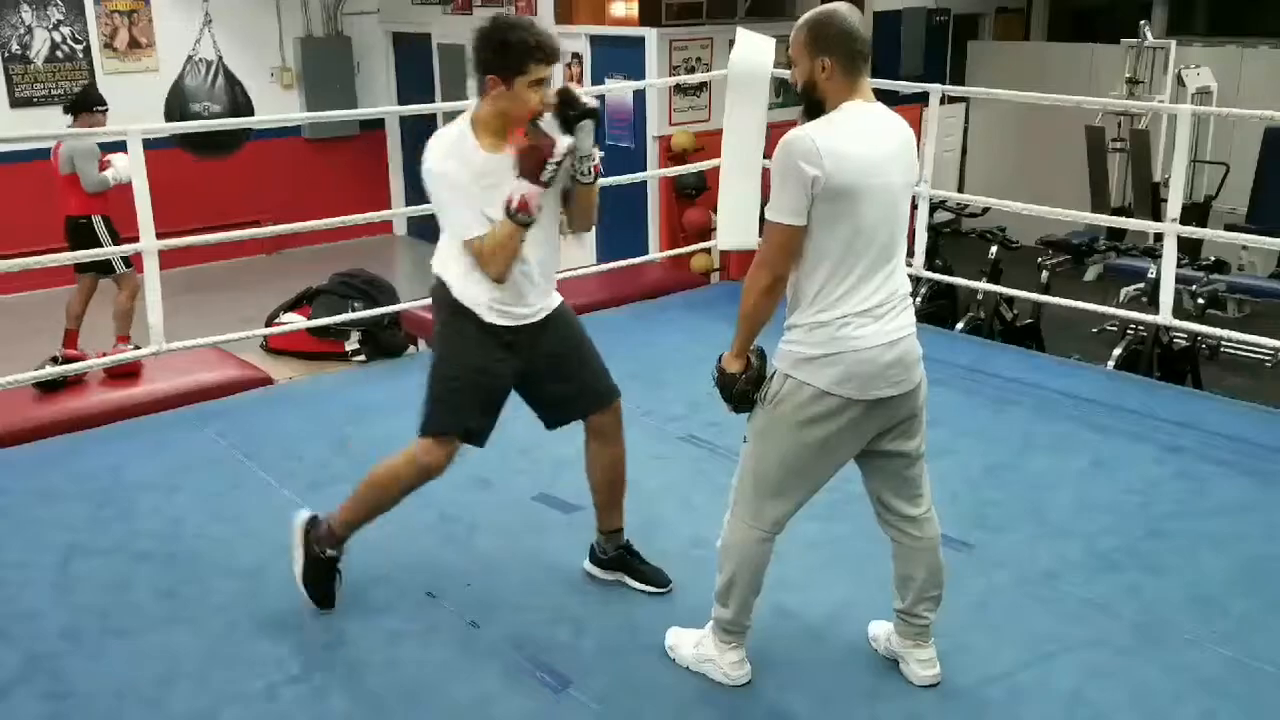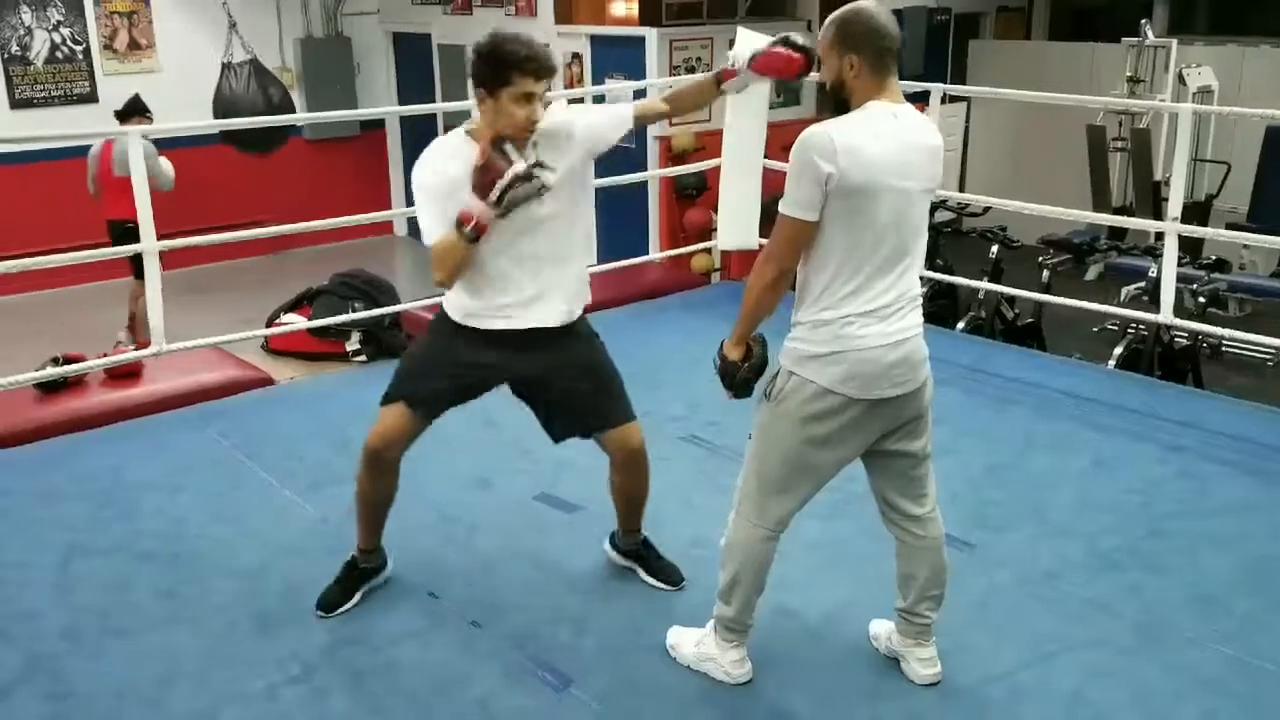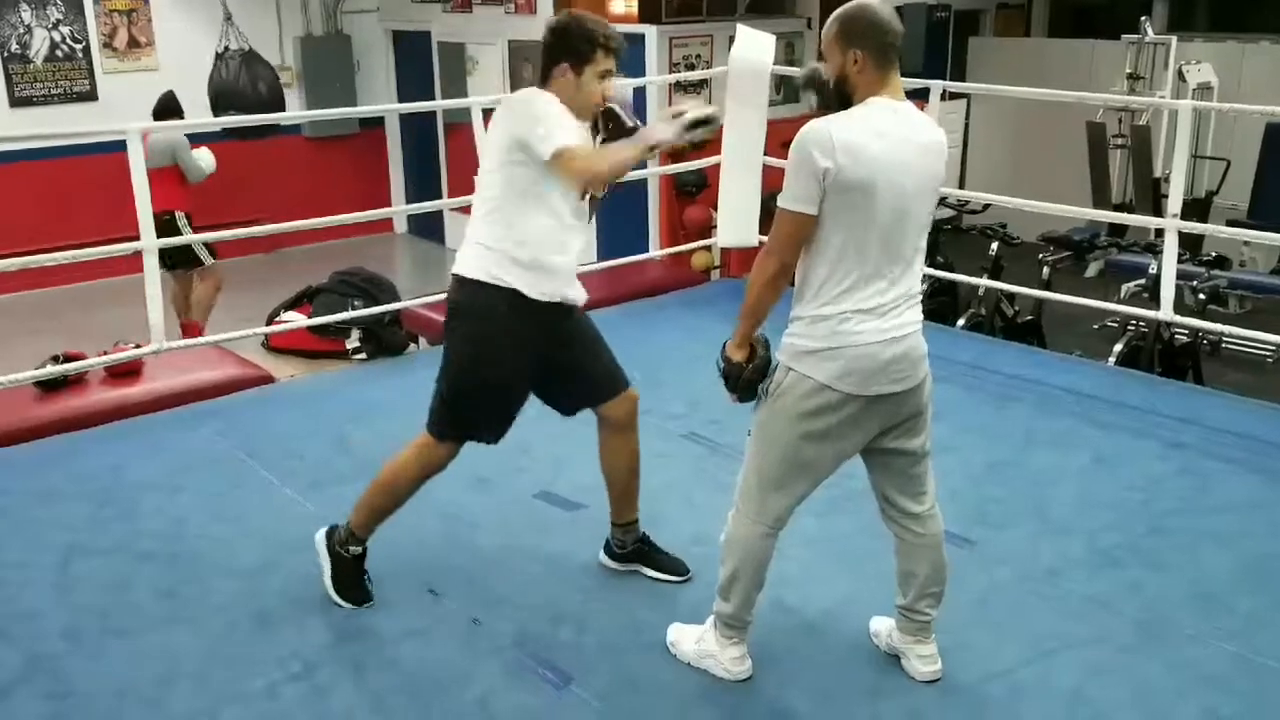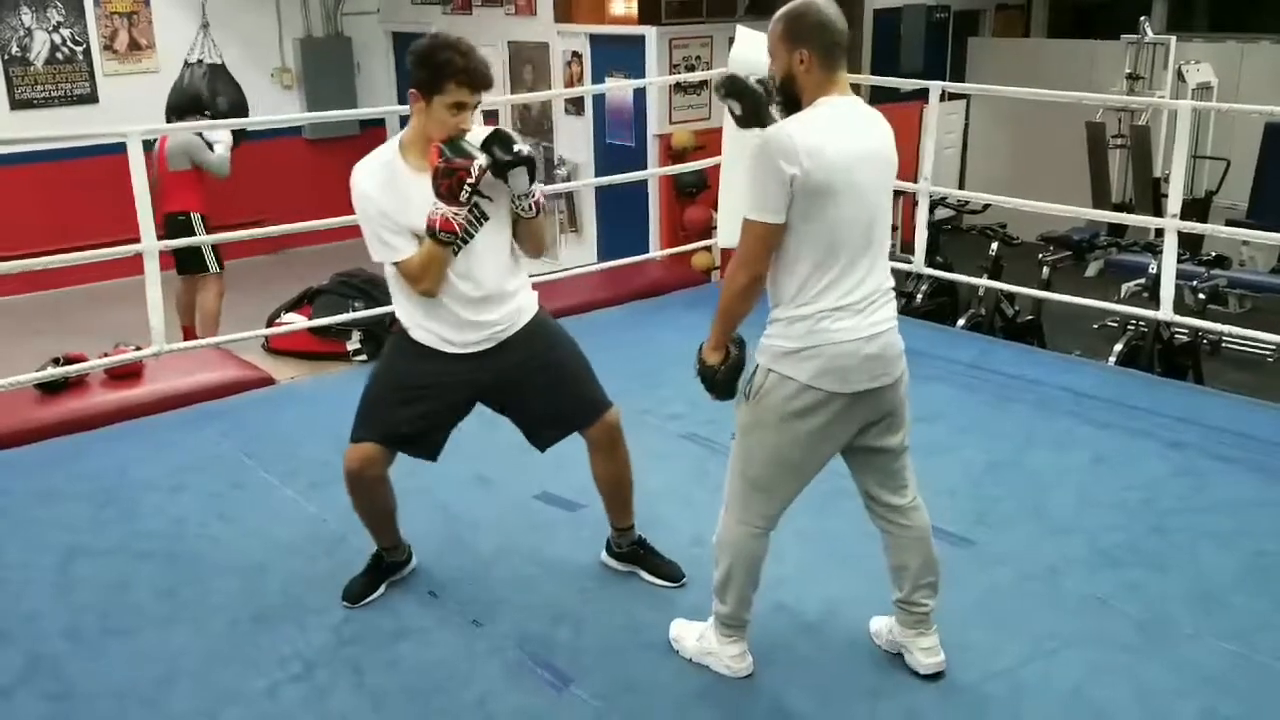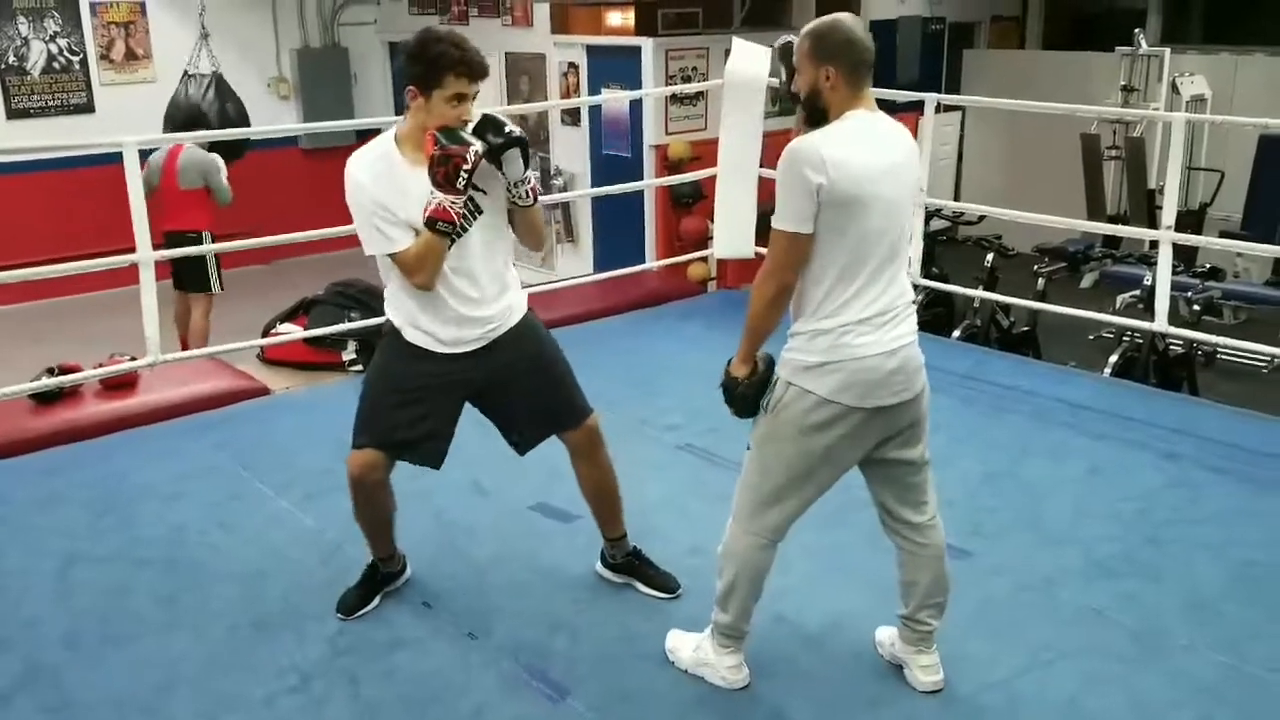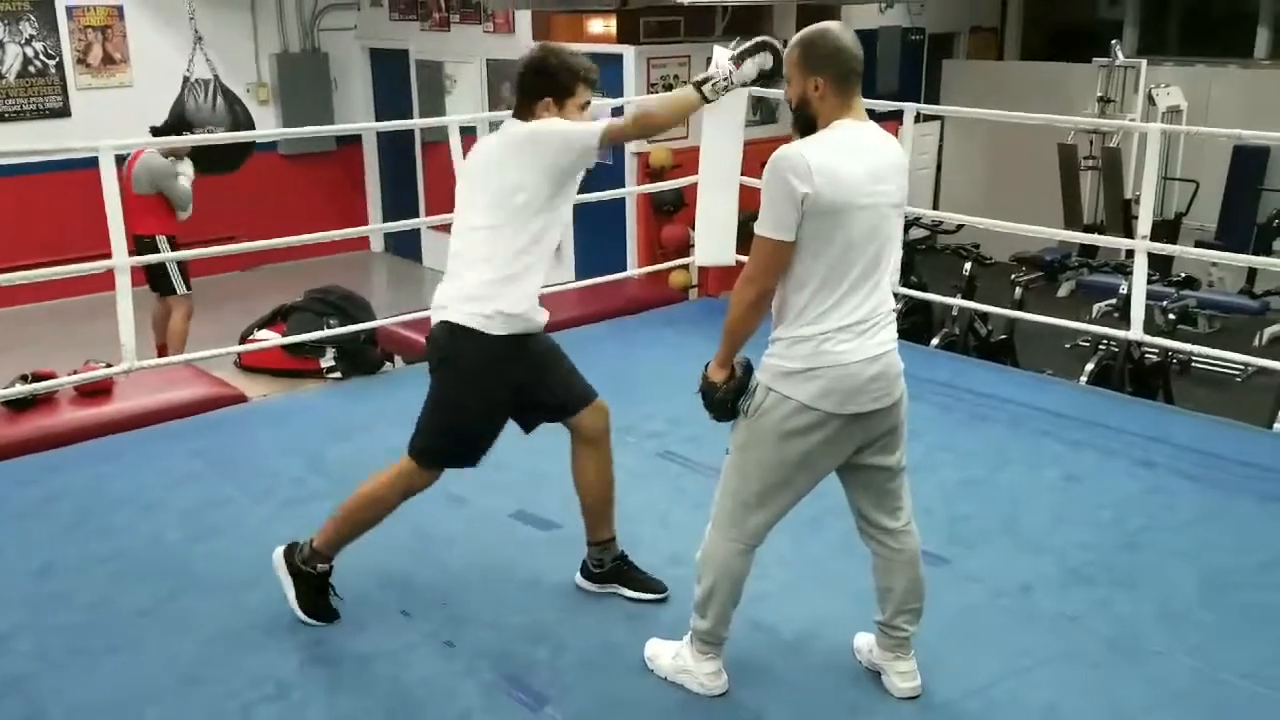
dt=0.5s
person 1, frame 1
left shoulder: (804, 145)
right shoulder: (900, 133)
left elbow: (770, 272)
left wrist: (738, 352)
left hip: (823, 369)
right hip: (898, 359)
left knee: (754, 511)
right knee: (909, 508)
left ankle: (725, 647)
right ankle: (916, 644)
person 1, frame 2
left shoulder: (824, 143)
right shoulder: (929, 138)
left elbow: (777, 264)
left wrist: (739, 341)
left hip: (827, 368)
right hip: (905, 361)
left knee: (758, 509)
right knee: (914, 508)
left ankle: (727, 645)
right ankle: (917, 643)
person 1, frame 3
left shoulder: (823, 138)
right shoulder: (932, 138)
left elbow: (777, 259)
left wrist: (741, 339)
left hip: (826, 363)
right hip: (903, 357)
left knee: (757, 505)
right knee: (913, 505)
left ankle: (726, 643)
right ankle: (917, 639)
person 1, frame 4
left shoulder: (784, 142)
right shoulder: (877, 126)
left elbow: (751, 264)
left wrist: (718, 342)
right wrist: (765, 121)
left hip: (805, 363)
right hip: (880, 352)
left knee: (748, 508)
right knee: (897, 498)
left ankle: (727, 641)
right ankle: (919, 634)
person 1, frame 5
left shoulder: (809, 154)
right shoulder: (902, 141)
left elbow: (778, 276)
left wrist: (745, 357)
right wrist: (809, 112)
left hip: (826, 377)
right hip: (900, 368)
left knee: (756, 517)
right knee: (914, 515)
left ankle: (723, 650)
right ankle: (919, 650)
person 1, frame 6
left shoulder: (795, 163)
right shoulder: (891, 151)
left elbow: (759, 281)
left wrist: (723, 360)
right wrist: (803, 123)
left hip: (805, 383)
right hip: (880, 374)
left knee: (735, 524)
right knee: (890, 521)
left ankle: (703, 657)
right ankle: (898, 656)
person 2, frame 1
left shoulder: (544, 129)
right shoulder: (447, 153)
left elbow: (580, 221)
right elbow: (492, 263)
left wrist: (583, 150)
right wrist: (531, 187)
left hip: (538, 308)
right hip: (475, 315)
left knee: (606, 416)
right knee: (435, 452)
left ankle: (610, 548)
right ankle: (323, 538)
person 2, frame 2
left shoulder: (566, 127)
right shoulder: (438, 162)
left elbow: (664, 106)
right elbow: (445, 274)
left wrist: (740, 71)
right wrist: (484, 207)
left hip: (557, 328)
right hip: (469, 326)
left knee: (629, 444)
right knee: (385, 440)
left ankle: (629, 541)
right ankle: (367, 557)
person 2, frame 3
left shoulder: (561, 126)
right shoulder: (533, 111)
right elbow: (592, 172)
left wrist: (610, 148)
right wrist: (659, 135)
left hip: (548, 300)
right hip: (492, 303)
left knee: (621, 407)
right knee: (441, 447)
left ankle: (626, 542)
right ankle: (346, 540)
person 2, frame 4
left shoulder: (489, 148)
right shoulder: (373, 177)
left elbow: (536, 248)
right elbow: (424, 283)
left wrist: (522, 187)
right wrist: (451, 208)
left hip: (516, 327)
right hip: (430, 345)
left knee: (605, 426)
right knee: (361, 462)
left ankle: (625, 544)
right ankle: (393, 554)
person 2, frame 5
left shoulder: (486, 144)
right shoulder: (368, 169)
left elbow: (536, 242)
right elbow: (420, 275)
left wrist: (518, 172)
right wrist: (447, 197)
left hip: (505, 328)
right hip: (422, 344)
left knee: (585, 433)
right knee: (365, 466)
left ankle: (618, 553)
right ankle: (386, 565)
person 2, frame 6
left shoulder: (501, 151)
right shoulder: (539, 139)
right elbow: (642, 121)
right wrist: (721, 78)
left hip: (508, 329)
right hip: (477, 335)
left knee: (593, 422)
right knee: (420, 470)
left ankle: (602, 561)
right ankle: (308, 559)
person 3, frame 1
left shoulder: (63, 142)
right shoulder: (82, 144)
right elbow: (93, 184)
left wrist: (104, 166)
right wrist: (117, 173)
left hip: (75, 222)
right hip: (91, 222)
left knee: (85, 285)
right knee: (129, 284)
left ankle: (69, 348)
right ankle: (123, 345)
person 3, frame 2
left shoulder: (97, 149)
right shoulder: (141, 147)
left elbow: (93, 190)
right elbow: (165, 186)
right wrist: (165, 172)
left hip: (114, 224)
right hip: (134, 225)
left knee: (142, 279)
left ankle: (131, 331)
right ankle: (143, 347)
person 3, frame 3
left shoulder: (140, 144)
right shoulder: (173, 139)
right elbow: (195, 176)
right wrist: (205, 163)
left hip: (154, 220)
right hip: (174, 218)
left knee: (181, 279)
right knee: (211, 277)
left ankle: (188, 335)
right ankle: (196, 334)
person 3, frame 4
left shoulder: (162, 143)
right shoulder: (188, 140)
right elbow: (221, 169)
right wrist: (222, 145)
left hip: (171, 219)
right hip: (189, 218)
left knee: (188, 281)
right knee: (213, 284)
left ankle: (189, 338)
person 3, frame 5
left shoulder: (156, 158)
right shoulder: (202, 159)
left elbow: (144, 192)
right elbow: (225, 198)
right wrist: (220, 176)
left hip: (170, 236)
right hip: (196, 236)
left knee: (184, 295)
right knee: (201, 302)
left ankle: (186, 350)
person 3, frame 6
left shoulder: (138, 159)
right shoulder: (160, 165)
right elbow: (183, 202)
right wrist: (184, 177)
left hip: (144, 240)
right hip: (158, 241)
left knee: (164, 300)
right knee: (182, 306)
left ankle: (163, 357)
